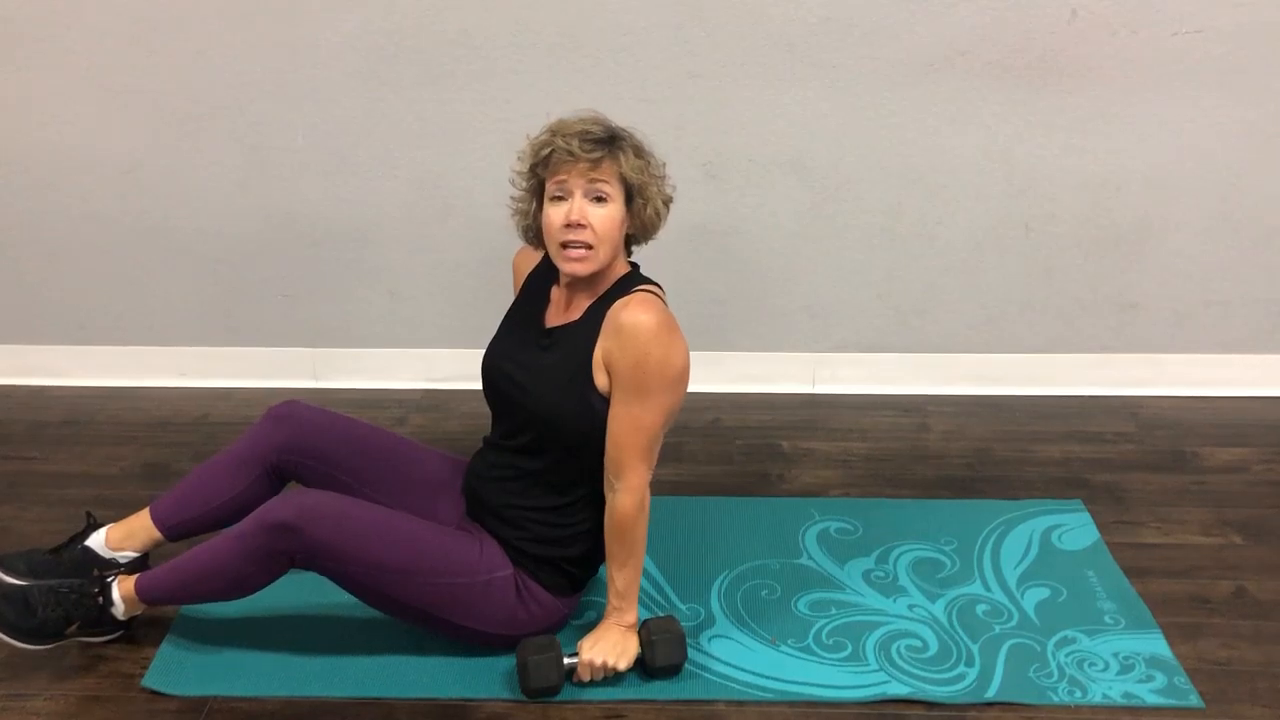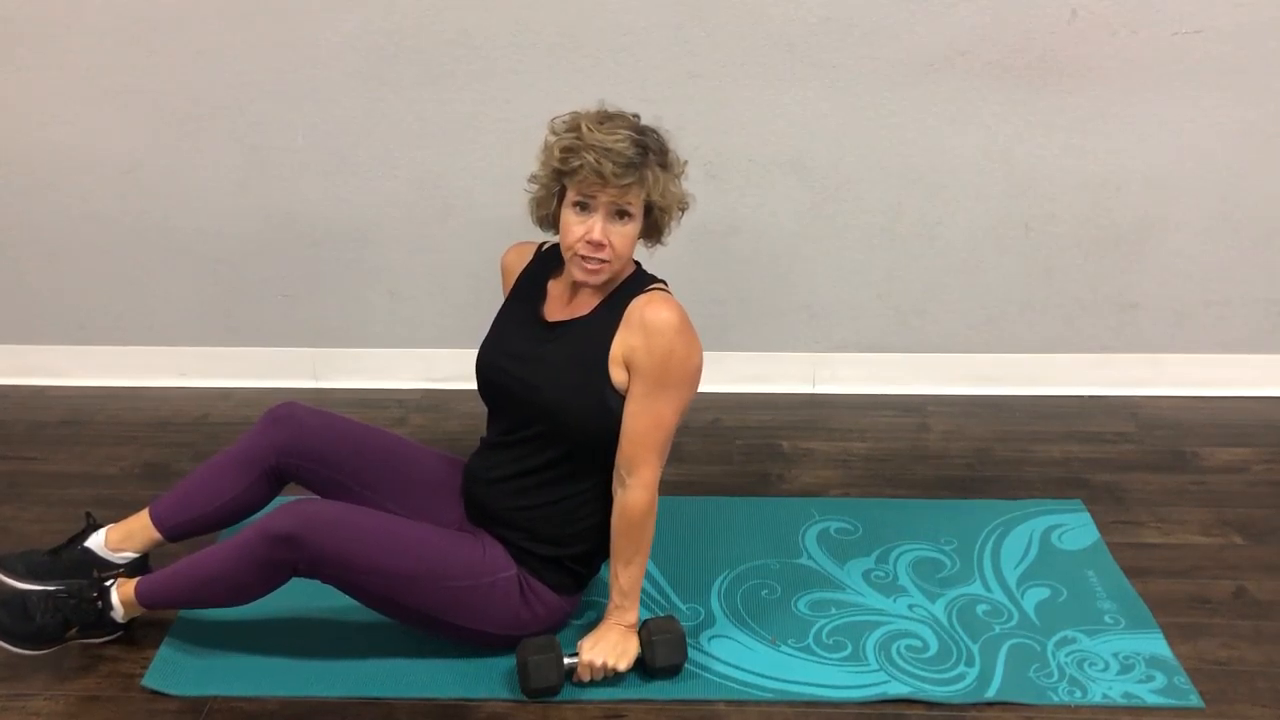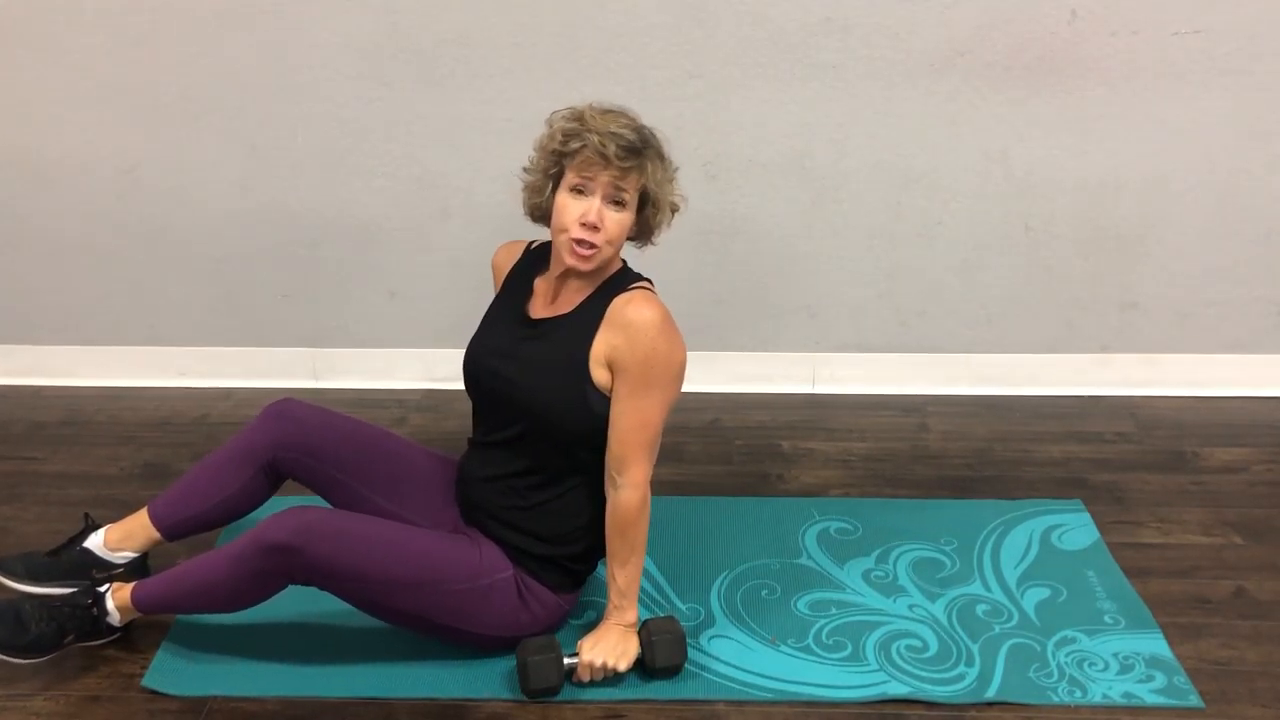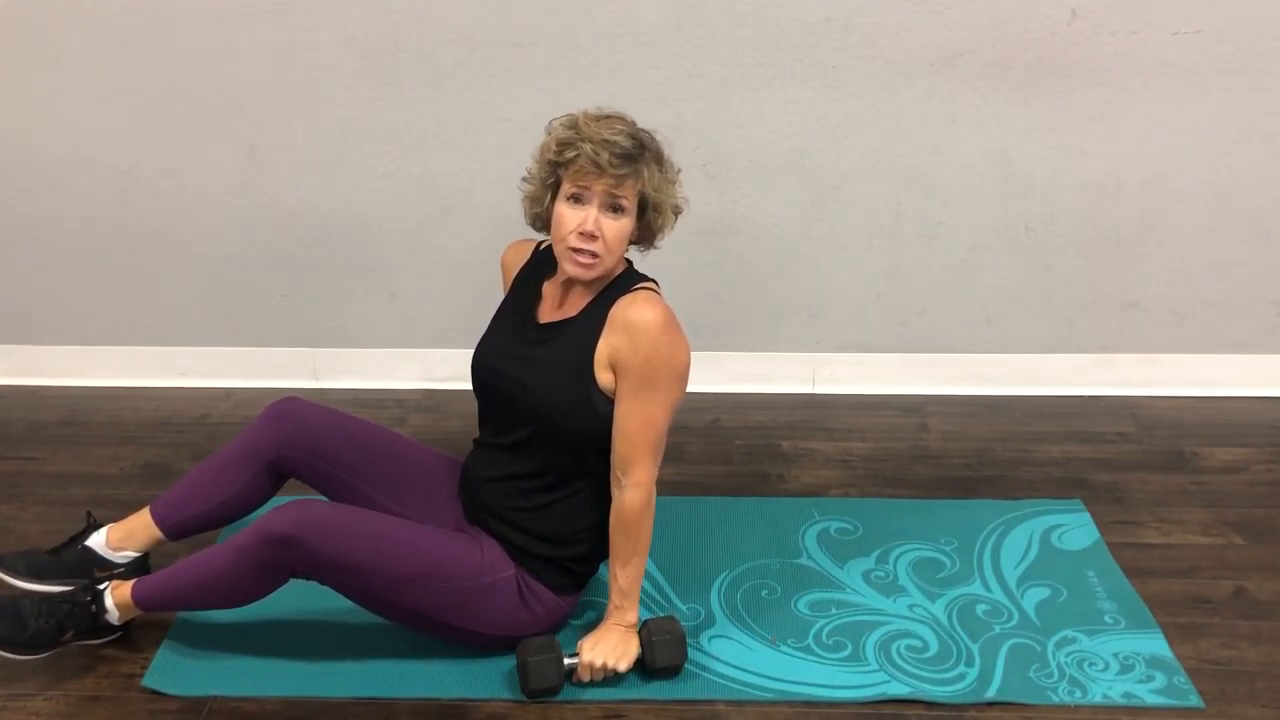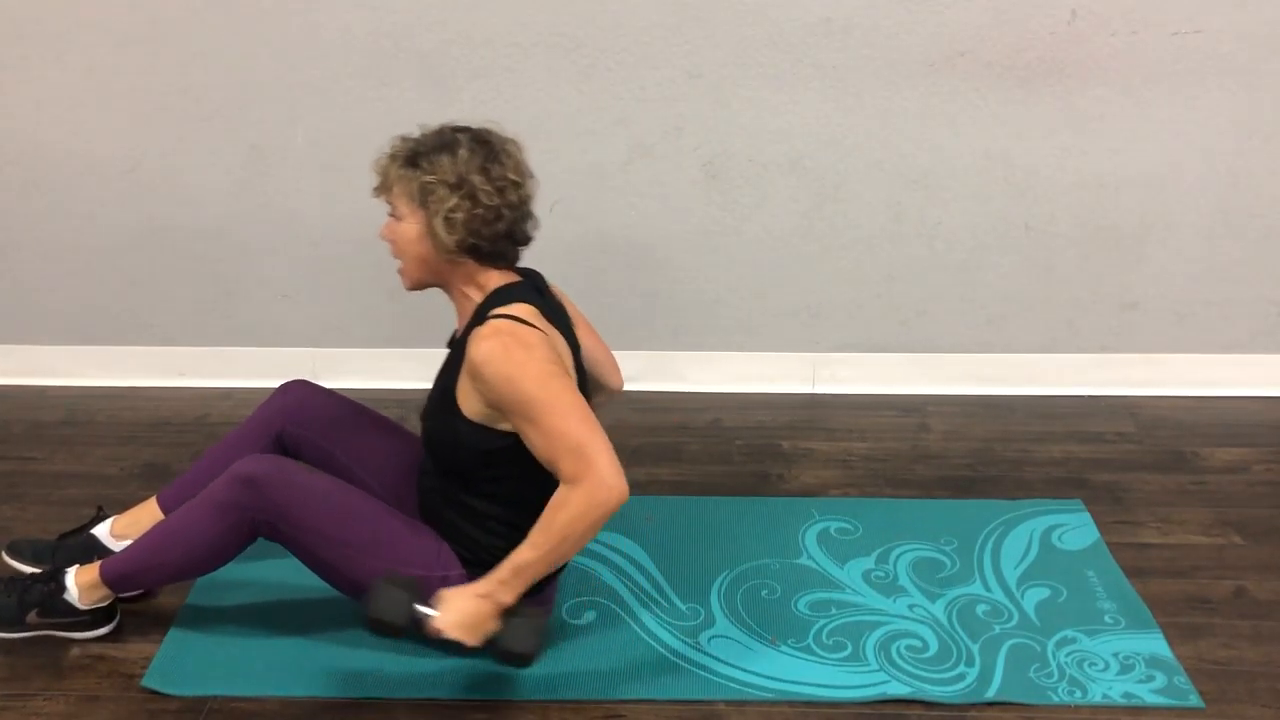
dt=1s
person 1, frame 1
left shoulder: (638, 325)
right shoulder: (533, 269)
left elbow: (627, 485)
left wrist: (620, 619)
left hip: (525, 579)
right hip: (477, 500)
left knee: (297, 520)
right knee: (288, 429)
left ankle: (116, 599)
right ankle: (110, 549)
person 1, frame 2
left shoulder: (655, 325)
right shoulder: (523, 266)
left elbow: (635, 483)
left wrist: (620, 620)
left hip: (527, 579)
right hip: (473, 501)
left knee: (299, 529)
right knee: (286, 432)
left ankle: (114, 601)
right ankle: (110, 550)
person 1, frame 3
left shoulder: (638, 322)
right shoulder: (514, 263)
left elbow: (628, 482)
left wrist: (621, 620)
left hip: (524, 580)
right hip: (467, 503)
left knee: (295, 538)
right knee: (285, 427)
left ankle: (109, 607)
right ankle: (110, 550)
person 1, frame 4
left shoulder: (641, 322)
right shoulder: (524, 263)
left elbow: (635, 484)
left wrist: (621, 620)
left hip: (525, 580)
right hip: (474, 502)
left knee: (296, 531)
right knee: (287, 427)
left ankle: (109, 606)
right ankle: (111, 550)
person 1, frame 5
left shoulder: (503, 342)
right shoulder: (518, 292)
left elbow: (602, 486)
right elbow: (606, 378)
left wrist: (491, 597)
left hip: (479, 575)
right hip: (462, 516)
left knee: (259, 484)
right knee: (295, 407)
left ankle: (84, 593)
right ankle: (117, 539)
